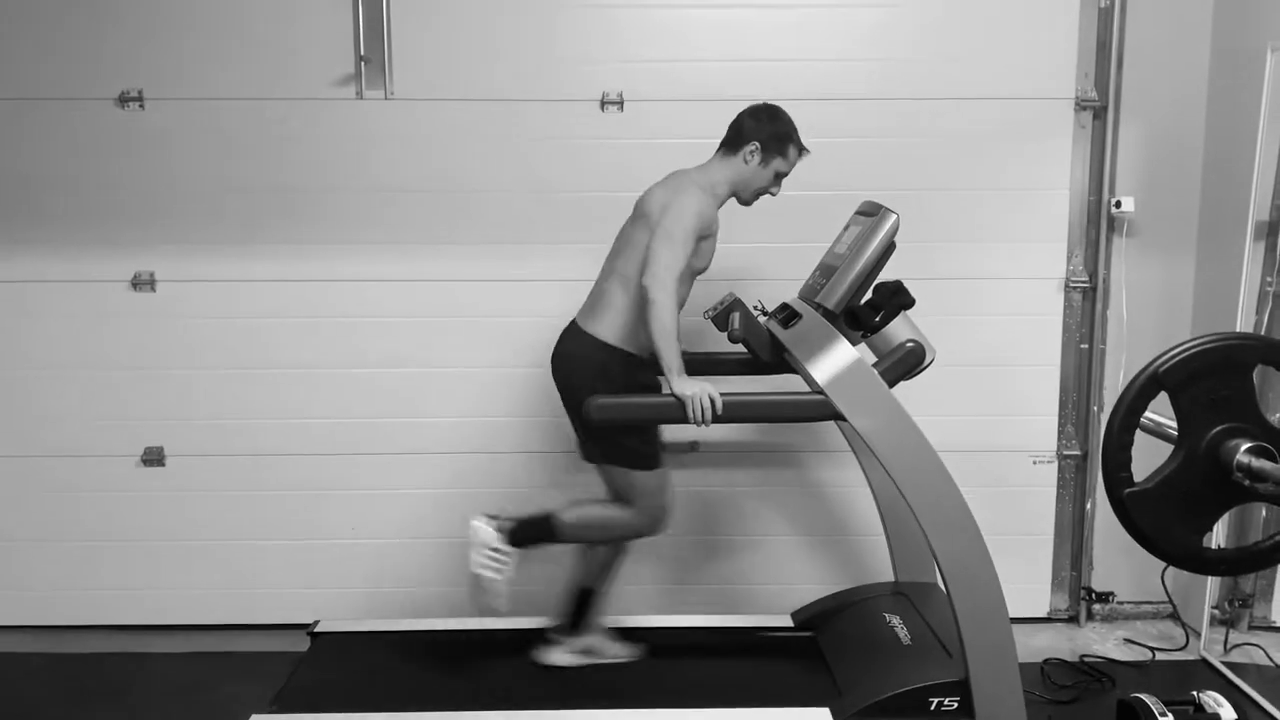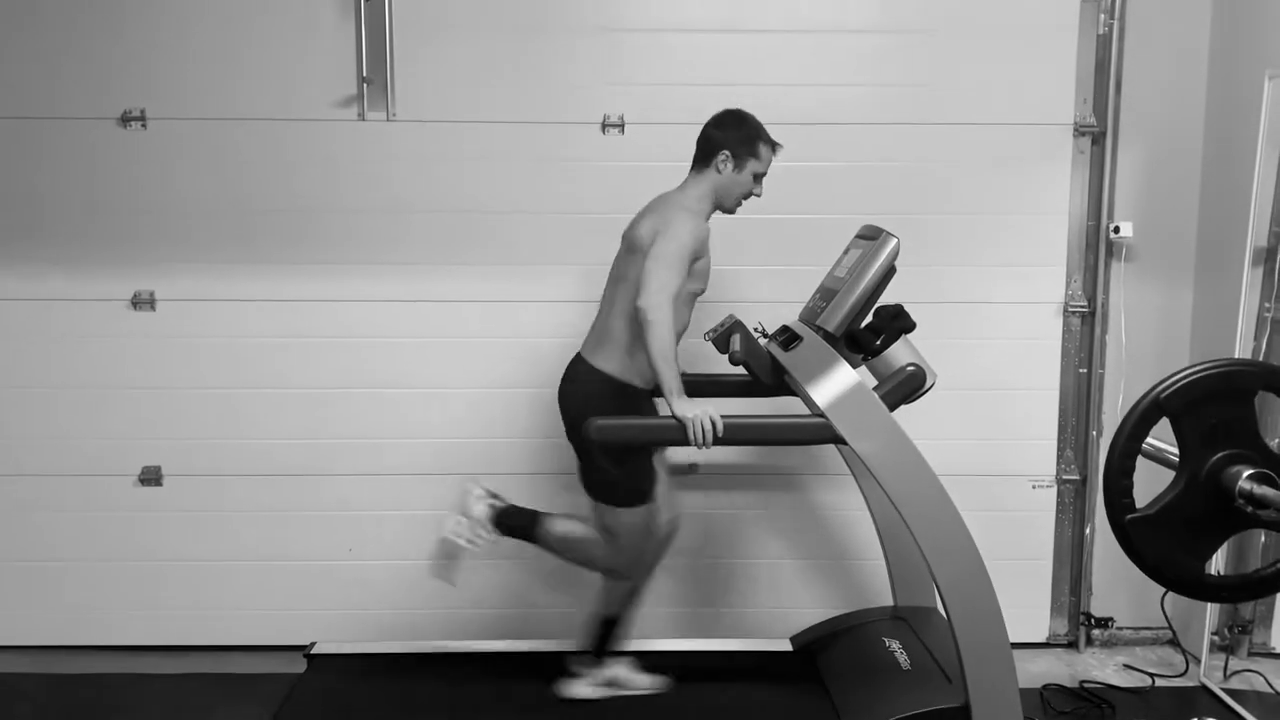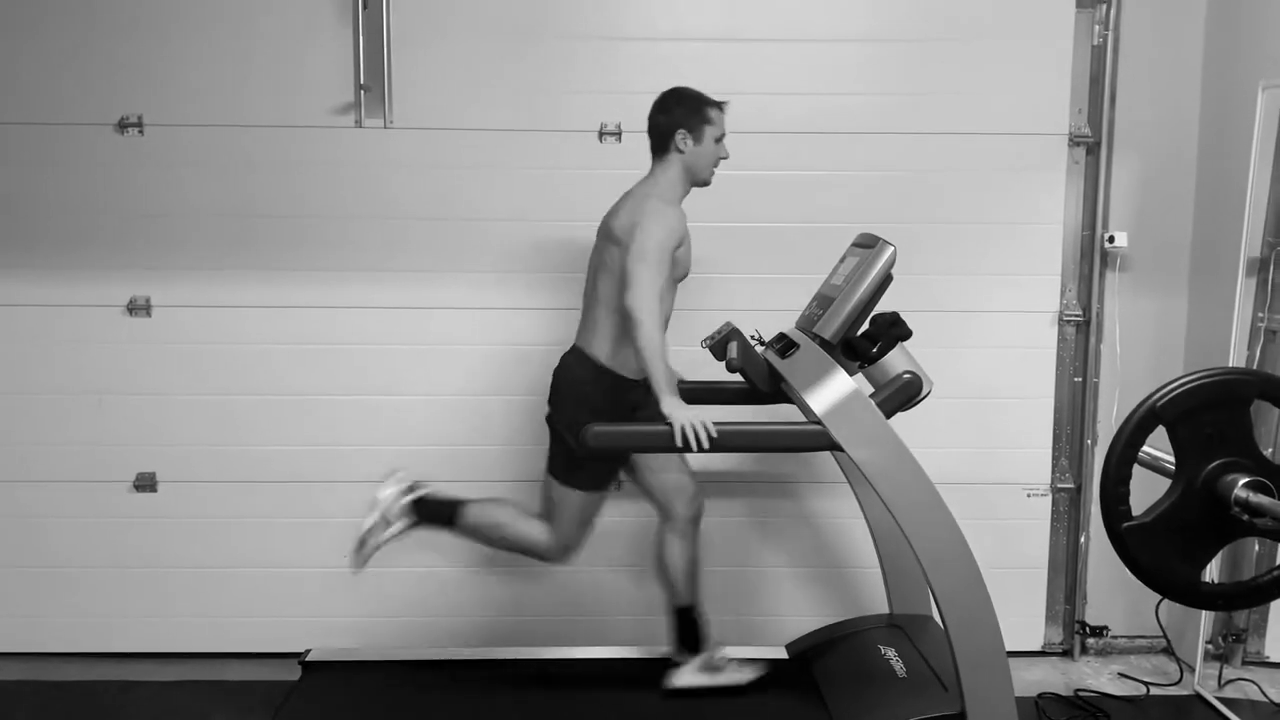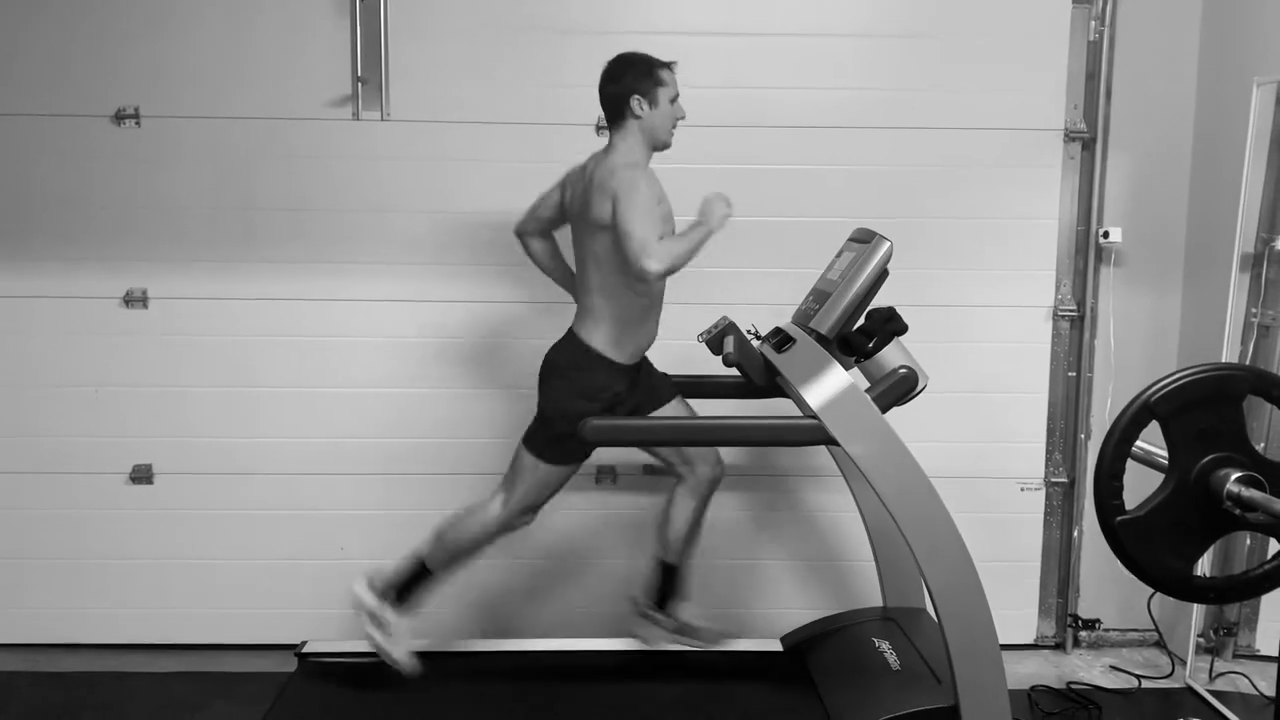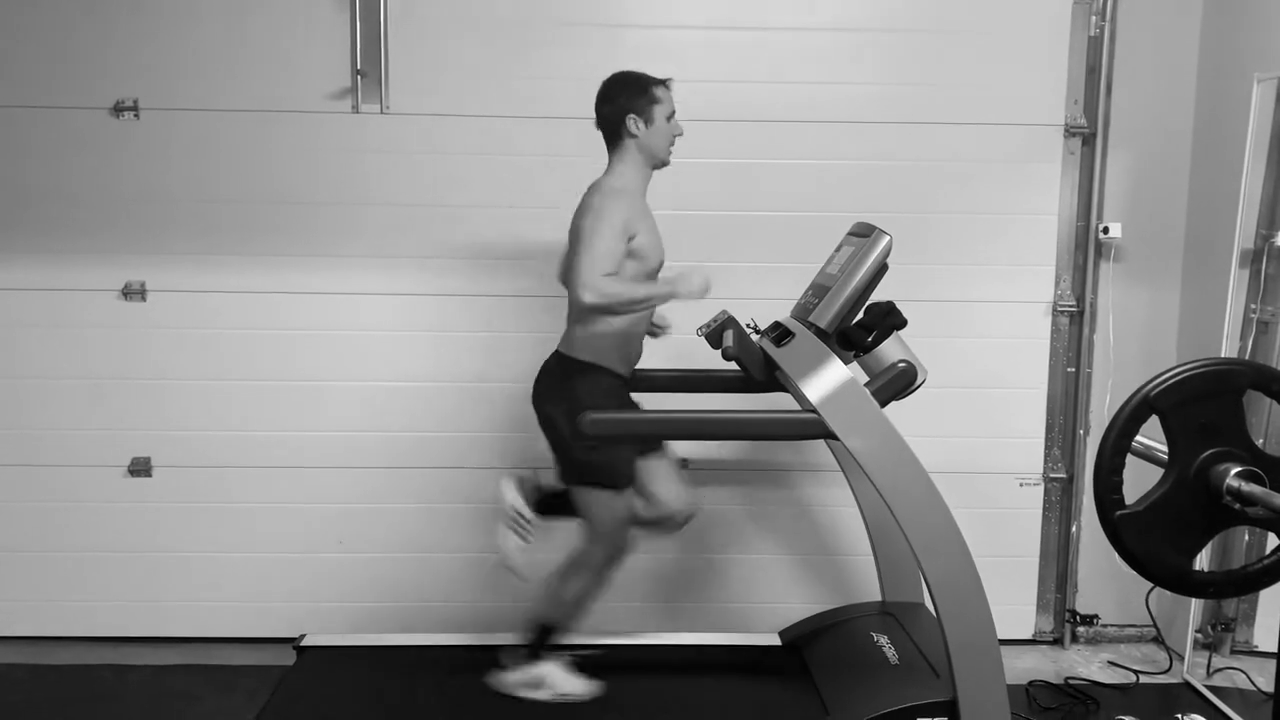
dt=0.5s
person 1, frame 1
left shoulder: (686, 189)
right shoulder: (693, 200)
right elbow: (656, 286)
left wrist: (668, 368)
right wrist: (678, 378)
left hip: (602, 353)
right hip: (602, 363)
left knee: (629, 506)
right knee: (646, 514)
left ankle: (572, 632)
right ankle: (506, 534)
person 1, frame 2
left shoulder: (674, 215)
right shoulder: (681, 223)
right elbow: (652, 310)
left wrist: (670, 389)
right wrist: (680, 400)
left hip: (613, 388)
right hip: (605, 396)
left knee: (659, 526)
right knee: (624, 551)
left ankle: (597, 664)
right ankle: (499, 518)
person 1, frame 3
left shoulder: (645, 203)
right shoulder: (660, 211)
right elbow: (639, 301)
right wrist: (670, 400)
left hip: (617, 387)
right hip: (597, 393)
left knee: (684, 506)
right knee: (557, 540)
left ankle: (693, 653)
right ankle: (417, 506)
person 1, frame 4
left shoulder: (593, 172)
right shoulder: (630, 178)
left elbow: (528, 229)
right elbow: (652, 262)
right wrist: (707, 224)
left hip: (622, 368)
right hip: (587, 373)
left knee: (705, 470)
right knee: (516, 507)
left ankle: (660, 605)
right ankle: (390, 596)
person 1, frame 5
left shoulder: (624, 196)
right shoulder: (610, 198)
left elbow: (576, 273)
right elbow: (587, 291)
left wrist: (640, 312)
right wrist: (671, 288)
left hip: (599, 386)
right hip: (578, 389)
left knee: (672, 508)
right knee: (610, 542)
left ankle: (534, 499)
right ankle: (526, 662)
